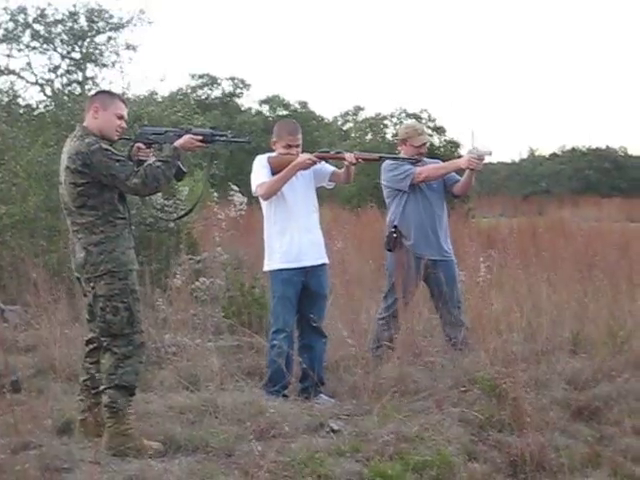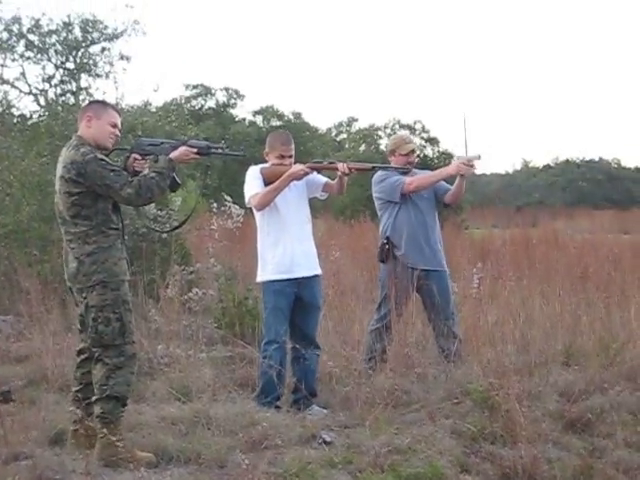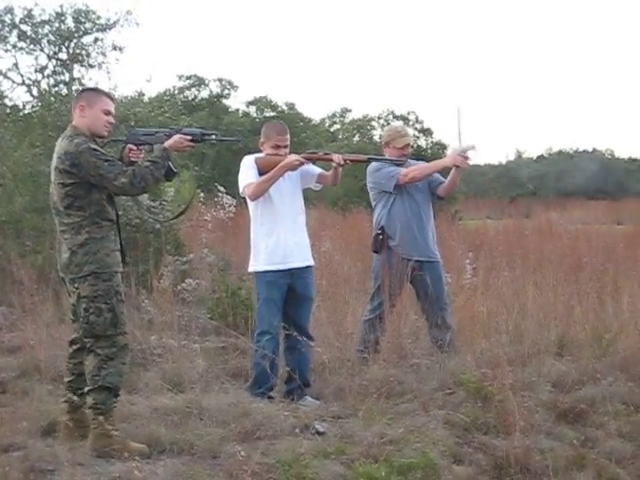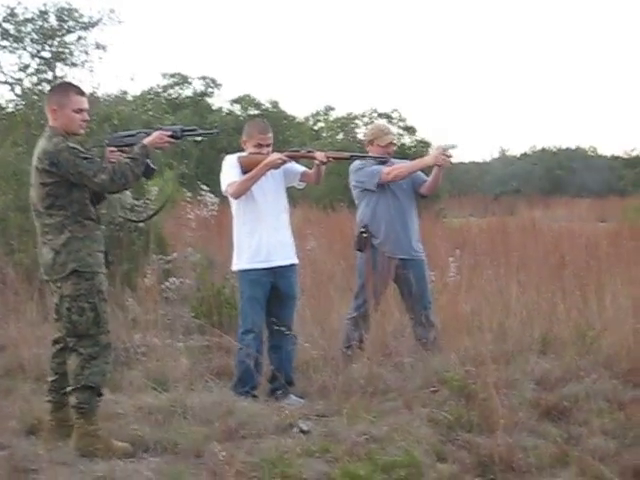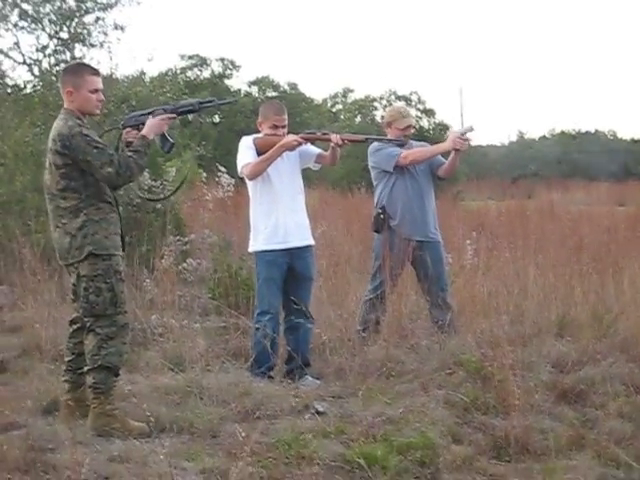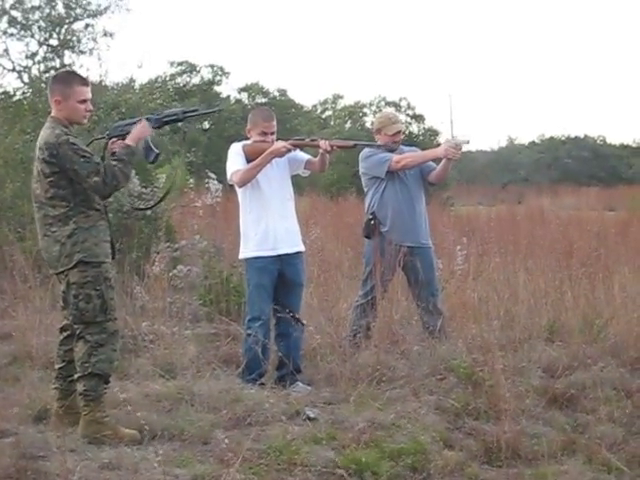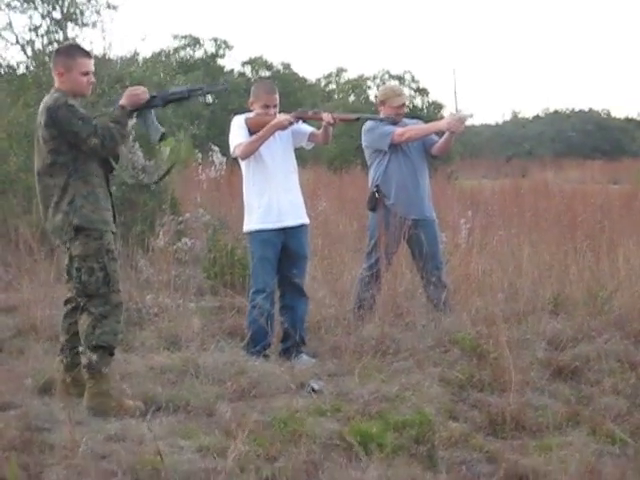
dt=0.5s
person 1, frame 1
left shoulder: (78, 146)
right shoulder: (90, 149)
left elbow: (120, 183)
right elbow: (143, 185)
left wrist: (135, 161)
right wrist: (175, 149)
left hip: (93, 257)
right hip: (109, 258)
left knee: (102, 337)
right knee: (126, 341)
left ankle: (91, 415)
right ankle: (118, 430)
person 1, frame 2
left shoulder: (74, 156)
right shoulder: (85, 158)
left elbow: (116, 192)
right elbow: (137, 194)
left wrist: (130, 171)
right wrist: (170, 161)
left hip: (86, 268)
right hip: (101, 269)
left knee: (93, 347)
right knee: (117, 351)
left ankle: (84, 426)
right ankle: (110, 441)
person 1, frame 3
left shoulder: (71, 146)
right shoulder: (80, 149)
left elbow: (109, 186)
right elbow: (131, 184)
left wrist: (127, 162)
right wrist: (165, 150)
left hip: (81, 258)
right hip: (95, 260)
left knee: (86, 338)
right knee: (110, 342)
left ankle: (75, 417)
right ankle: (102, 431)
person 1, frame 4
left shoulder: (52, 148)
right shoulder: (59, 149)
left elbow: (90, 191)
right elbow: (112, 181)
left wrist: (107, 164)
right wrist: (145, 147)
left hip: (64, 259)
right hip: (77, 260)
left knee: (69, 338)
right knee: (92, 341)
left ankle: (58, 418)
right ankle: (86, 430)
person 1, frame 5
left shoulder: (66, 130)
right shoulder: (72, 131)
left elbow: (104, 177)
right elbow: (118, 172)
left wrist: (126, 147)
right wrist: (146, 137)
left hip: (82, 241)
right hip: (94, 242)
left knee: (86, 320)
right knee: (110, 322)
left ankle: (75, 399)
right ankle: (102, 411)
person 1, frame 6
left shoulder: (55, 138)
right shoulder: (60, 140)
left elbow: (90, 183)
right elbow: (104, 182)
left wrist: (111, 156)
right wrist: (130, 145)
left hip: (71, 249)
right hip: (83, 249)
left knee: (76, 327)
right knee: (99, 329)
left ankle: (65, 407)
right ankle: (93, 418)
person 1, frame 7
left shoulder: (61, 109)
right shoulder: (59, 106)
left elbow: (98, 160)
right elbow: (100, 144)
left wrist: (118, 128)
right wrist: (122, 109)
left hip: (79, 218)
right hip: (84, 219)
left knee: (82, 298)
right knee: (104, 300)
left ankle: (71, 377)
right ankle: (98, 390)
person 2, frame 1
left shoulder: (310, 164)
right shoulder: (263, 163)
left elbow: (343, 180)
right elbow: (264, 192)
left wrist: (348, 166)
right wrist: (295, 167)
left hip: (315, 260)
right hip: (283, 262)
left knee: (314, 329)
right knee: (282, 329)
left ankle: (312, 387)
right ankle: (274, 392)
person 2, frame 2
left shoulder: (303, 174)
right shoulder: (256, 173)
left elbow: (336, 190)
right elbow: (258, 202)
left wrist: (342, 176)
right wrist: (288, 176)
left hip: (308, 270)
right hip: (276, 273)
left knee: (307, 340)
right knee: (275, 340)
left ankle: (304, 398)
right ankle: (267, 402)
person 2, frame 3
left shoulder: (297, 165)
right shoulder: (251, 163)
left elbow: (330, 182)
right elbow: (252, 193)
left wrist: (336, 167)
right wrist: (282, 168)
left hip: (301, 261)
right hip: (269, 264)
left knee: (300, 331)
right knee: (268, 331)
left ankle: (297, 389)
right ankle: (260, 393)
person 2, frame 4
left shoulder: (280, 164)
right shoulder: (233, 162)
left elbow: (313, 179)
right elbow: (234, 191)
left wrist: (319, 165)
right wrist: (264, 166)
left hip: (284, 260)
right hip: (252, 262)
left knee: (283, 329)
right knee: (251, 330)
left ankle: (281, 388)
right ankle: (244, 392)
person 2, frame 5
left shoulder: (296, 145)
right shoulder: (249, 143)
left elbow: (328, 161)
right elbow: (250, 172)
left wrist: (335, 147)
right wrist: (280, 146)
left hip: (301, 241)
right hip: (268, 243)
left knee: (300, 311)
right knee: (268, 311)
left ankle: (297, 369)
right ankle: (261, 373)
person 2, frame 6
left shoulder: (285, 152)
right shoulder: (238, 150)
left elbow: (318, 168)
right elbow: (239, 180)
left wrist: (324, 153)
right wrist: (269, 154)
left hip: (291, 247)
right hip: (259, 250)
left knee: (291, 317)
right knee: (259, 318)
left ankle: (288, 376)
right ankle: (252, 380)
person 2, frame 7
left shoulder: (288, 123)
right shoulder: (241, 123)
left elbow: (321, 140)
right elbow: (242, 152)
left wrist: (326, 126)
right wrist: (272, 127)
left hip: (295, 219)
right hip: (263, 222)
left knee: (295, 288)
right knee: (262, 290)
left ankle: (293, 347)
right ankle: (256, 352)
person 3, frame 1
left shoulder: (437, 166)
right shoulder: (391, 168)
left elbow: (459, 190)
right elbow: (421, 176)
left wrist: (470, 170)
right wrist: (459, 163)
left hip: (440, 250)
right hip: (406, 250)
left knee: (452, 307)
right knee: (392, 305)
right ankle: (379, 355)
person 3, frame 2
left shoulder: (428, 177)
right shoulder: (382, 179)
left elbow: (450, 198)
right elbow: (411, 185)
left wrist: (461, 177)
right wrist: (449, 170)
left hip: (433, 261)
right hip: (398, 260)
left knee: (445, 317)
right knee: (385, 316)
left ankle: (455, 365)
right ankle: (371, 367)
person 3, frame 3
left shoulder: (422, 167)
right shoulder: (377, 170)
left elbow: (444, 191)
right elbow: (407, 177)
left wrist: (456, 170)
right wrist: (445, 162)
left hip: (426, 251)
right hip: (392, 251)
left knee: (438, 307)
right knee: (379, 307)
left ankle: (448, 355)
right ankle: (364, 356)
person 3, frame 4
left shoulder: (405, 166)
right shoulder: (359, 168)
left elbow: (426, 189)
right elbow: (390, 175)
left wrist: (438, 168)
right wrist: (427, 160)
left hip: (410, 249)
right hip: (376, 249)
left knee: (422, 305)
right knee: (363, 306)
right ankle: (349, 355)
person 3, frame 5
left shoulder: (423, 148)
right shoulder: (378, 150)
left elbow: (444, 172)
right elbow: (407, 159)
left wrist: (456, 152)
right wrist: (445, 146)
left hip: (427, 231)
right hip: (393, 231)
left knee: (438, 287)
right knee: (380, 287)
left ankle: (448, 335)
right ankle: (365, 337)
person 3, frame 6
left shoulder: (414, 152)
right shoulder: (369, 156)
left elbow: (435, 177)
right elbow: (399, 163)
left wrist: (448, 159)
right wrist: (437, 152)
left hip: (418, 237)
right hip: (384, 237)
left knee: (429, 293)
right knee: (370, 293)
right ankle: (356, 342)
person 3, frame 7
left shoulder: (416, 126)
right shoulder: (371, 128)
left elbow: (437, 150)
right elbow: (402, 136)
left wrist: (451, 131)
right wrist: (440, 125)
left hip: (422, 209)
right hip: (388, 209)
left knee: (433, 266)
right knee: (374, 265)
left ankle: (444, 314)
right ankle: (360, 315)
